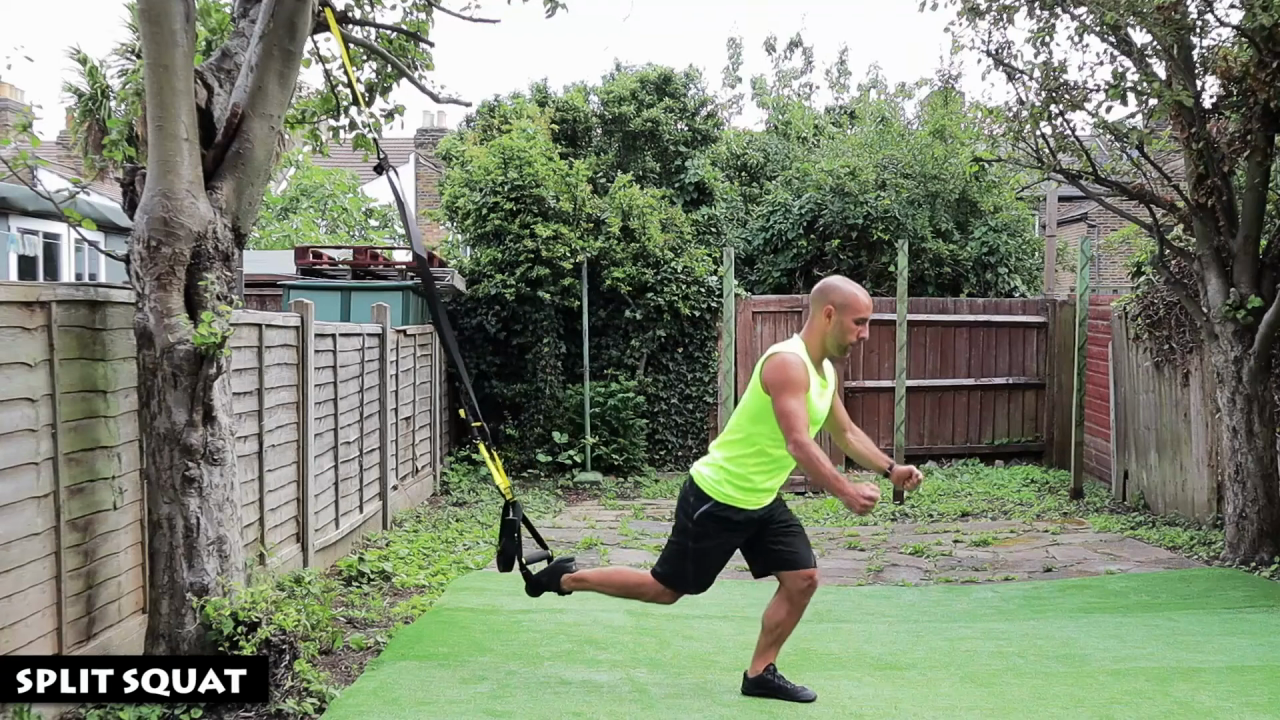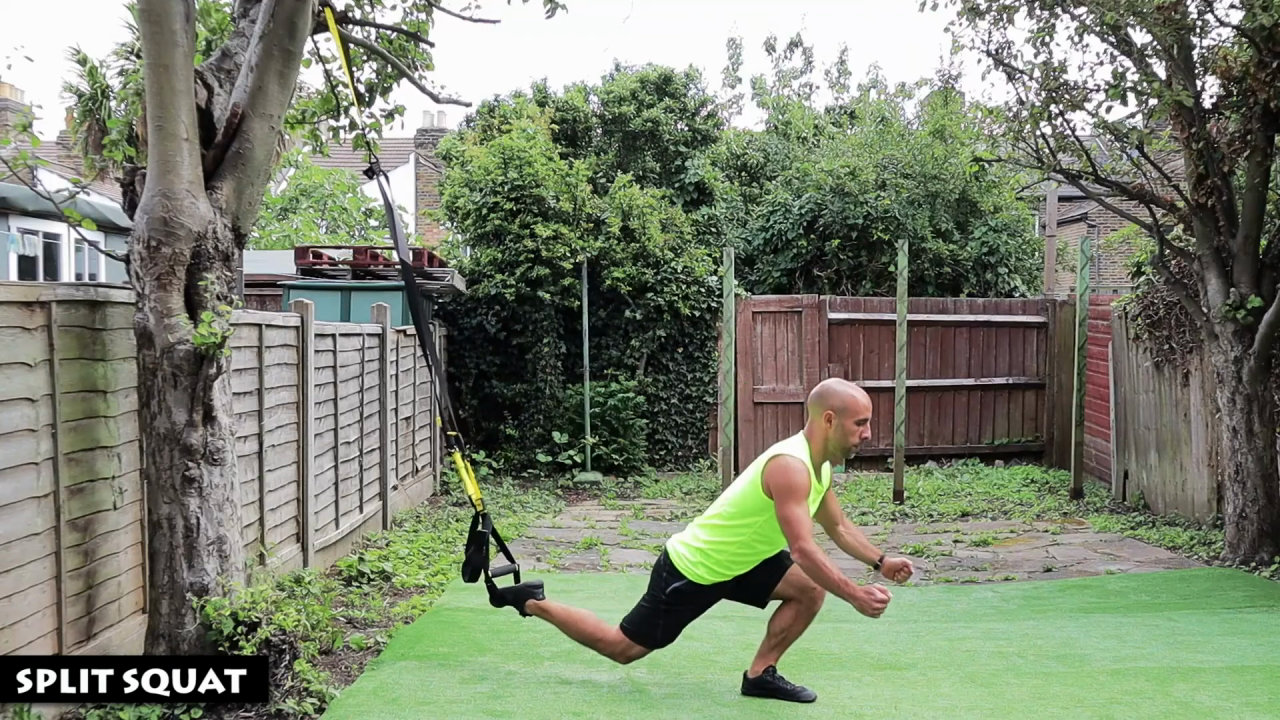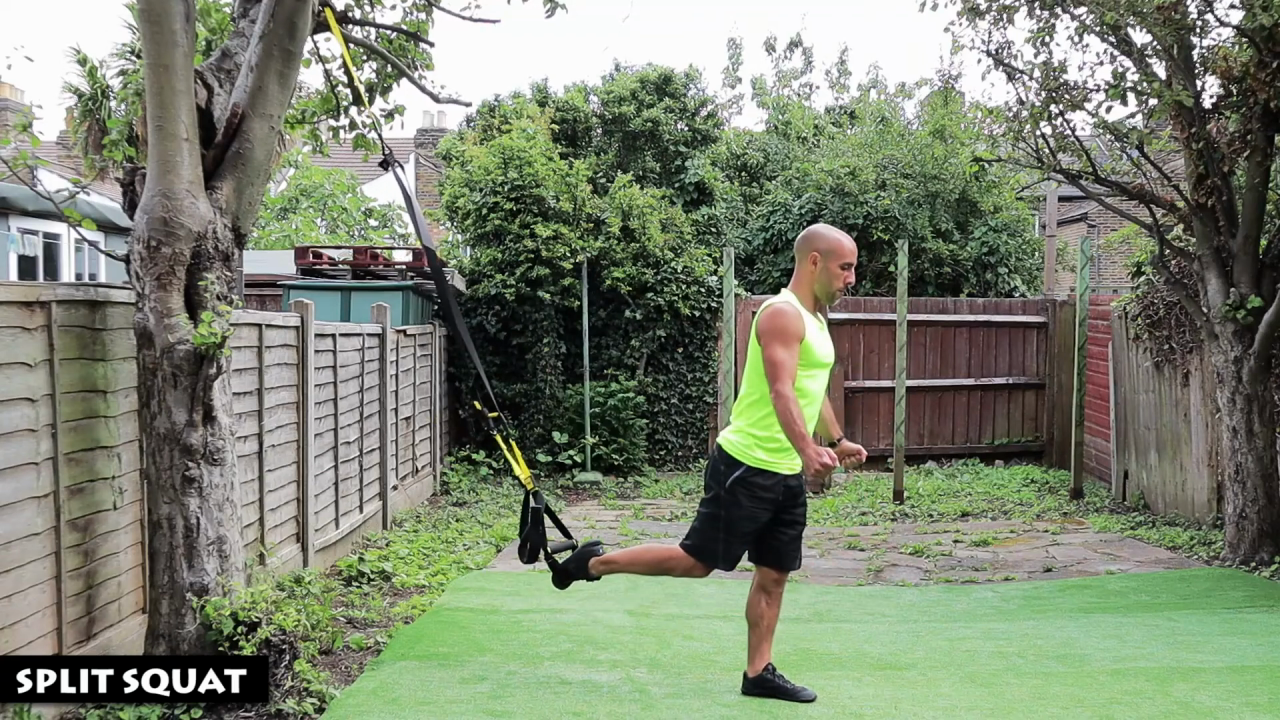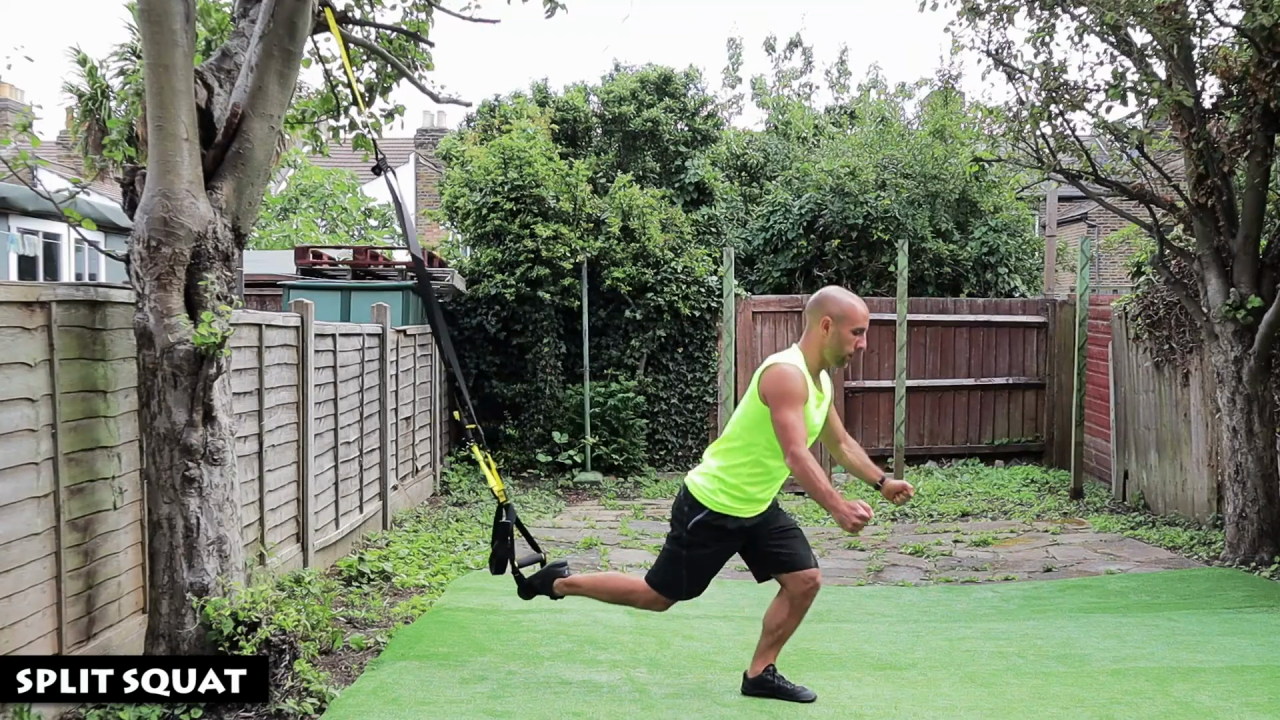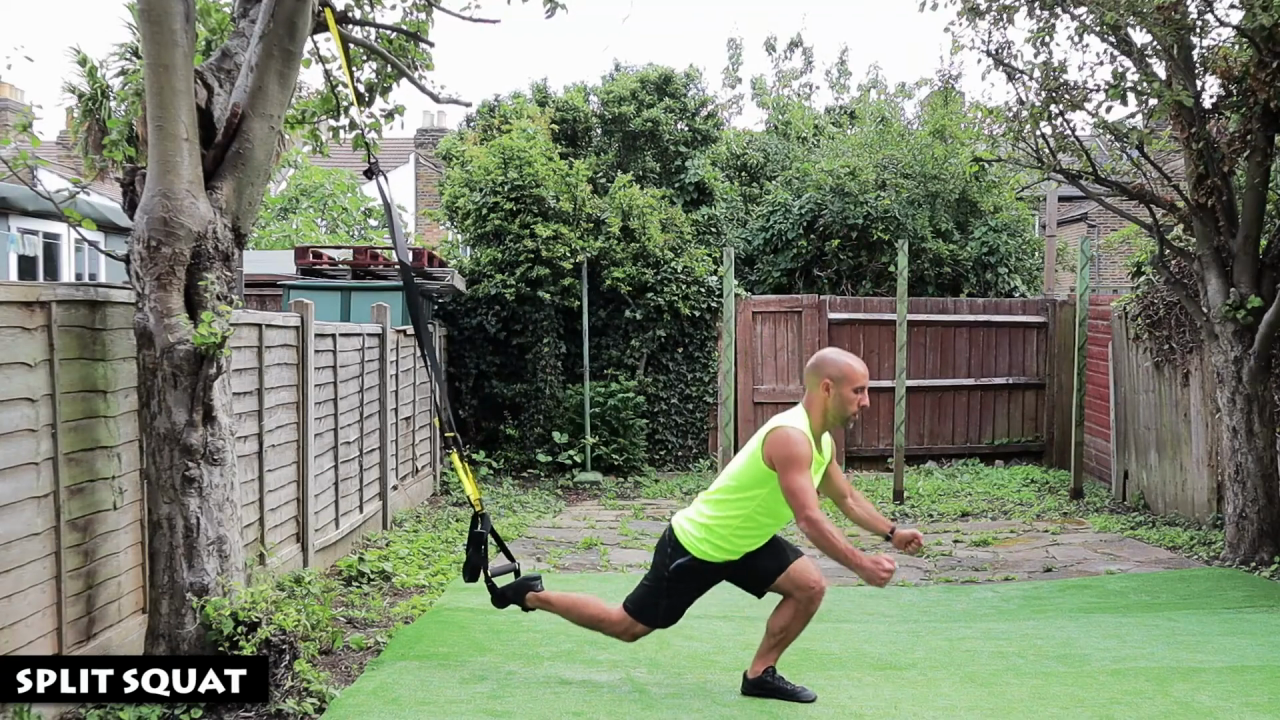
dt=1s
person 1, frame 1
left shoulder: (825, 371)
right shoulder: (788, 364)
left elbow: (847, 433)
right elbow: (799, 444)
left wrist: (891, 470)
right wrist: (848, 492)
left hip: (759, 500)
right hip: (717, 498)
left knee: (804, 578)
right knee: (662, 589)
left ankle: (760, 674)
right ankle: (566, 577)
person 1, frame 2
left shoulder: (819, 464)
right shoulder: (791, 466)
left elbow: (838, 526)
right elbow: (802, 549)
left wrist: (880, 562)
right wrist: (854, 595)
left hip: (735, 560)
right hip: (692, 570)
left knee: (811, 590)
right knee: (625, 647)
left ankle: (760, 675)
right ankle: (533, 602)
person 1, frame 3
left shoulder: (813, 320)
right shoulder: (782, 314)
right elbow: (781, 393)
left wrist: (838, 441)
right wrist: (809, 451)
left hip: (785, 474)
right hip: (747, 467)
left knee: (774, 575)
right knee: (694, 561)
left ankle: (759, 673)
right ankle: (594, 562)
person 1, frame 4
left shoulder: (821, 381)
right shoulder: (786, 375)
left elbow: (841, 443)
right elbow: (797, 455)
left wrist: (883, 483)
right wrist: (840, 509)
left hip: (754, 506)
right hip: (712, 506)
left knee: (805, 581)
right knee: (655, 595)
left ankle: (759, 673)
right ankle: (559, 581)
person 1, frame 5
left shoulder: (820, 439)
right shoulder: (791, 436)
left elbow: (846, 497)
right elbow: (808, 517)
left wrist: (890, 532)
right wrist: (861, 565)
left hip: (742, 542)
right hip: (697, 547)
left knee: (809, 586)
right knee: (628, 626)
left ankle: (760, 675)
right ankle: (535, 595)
